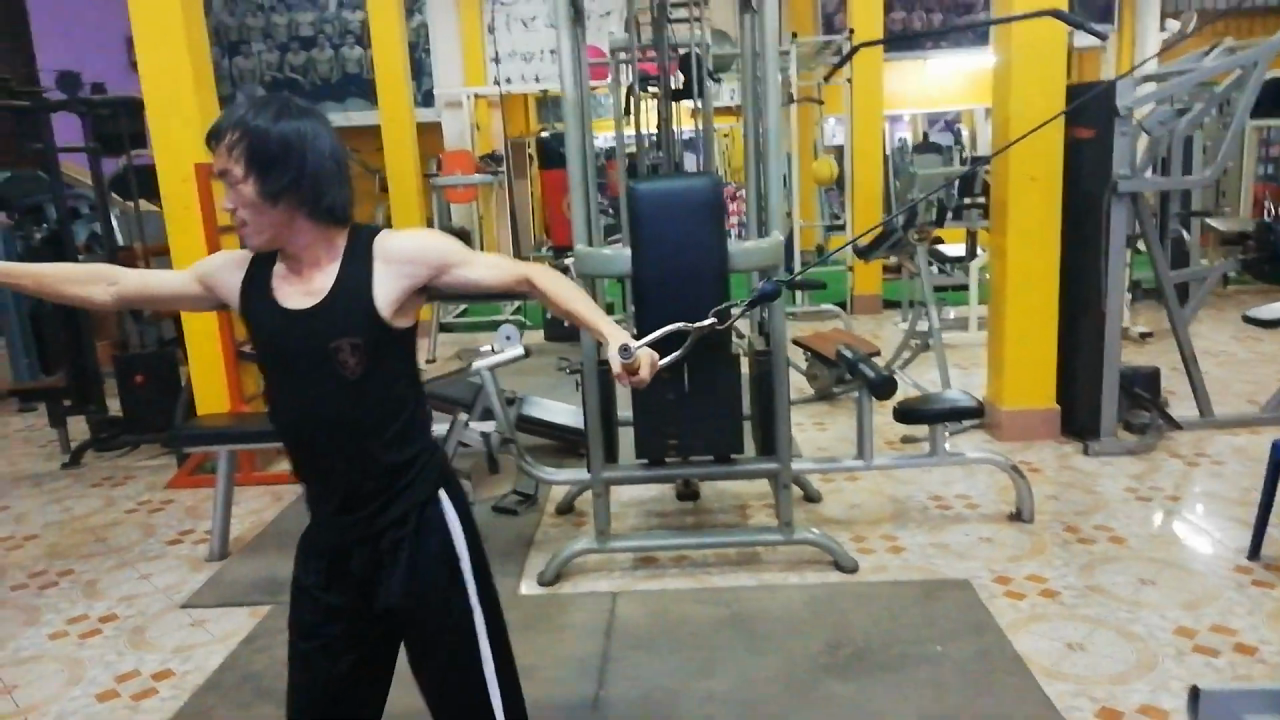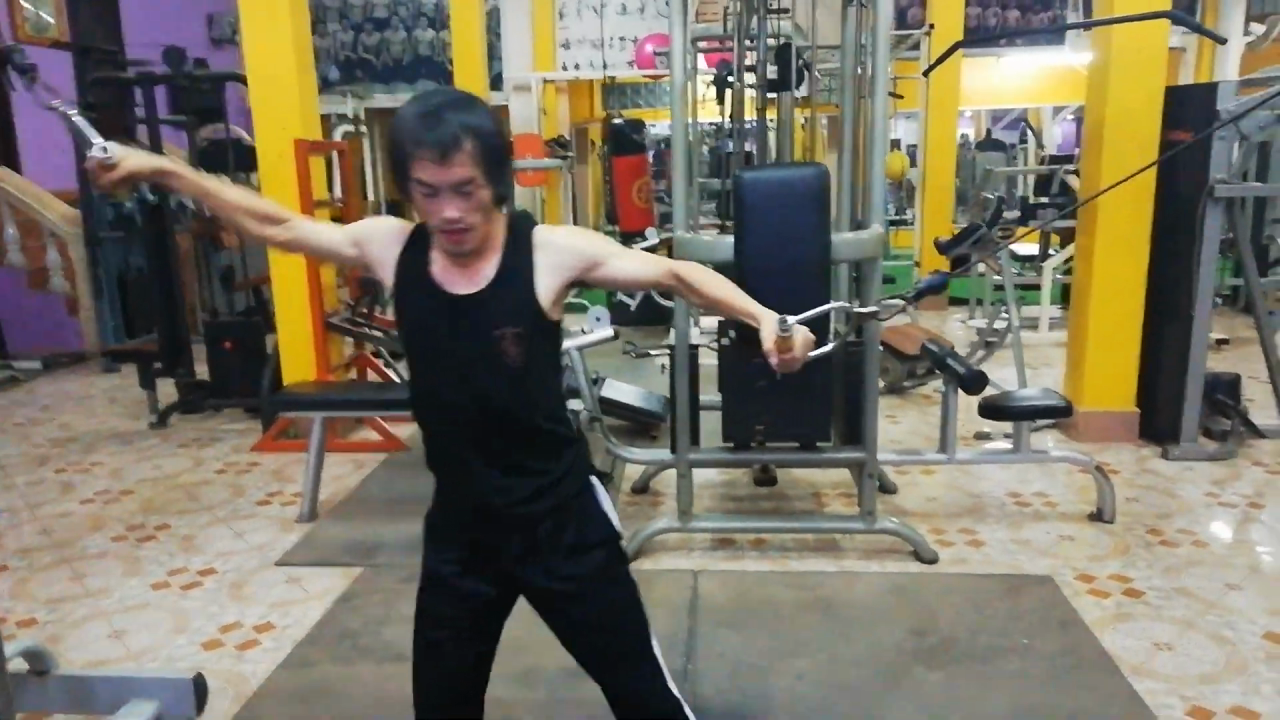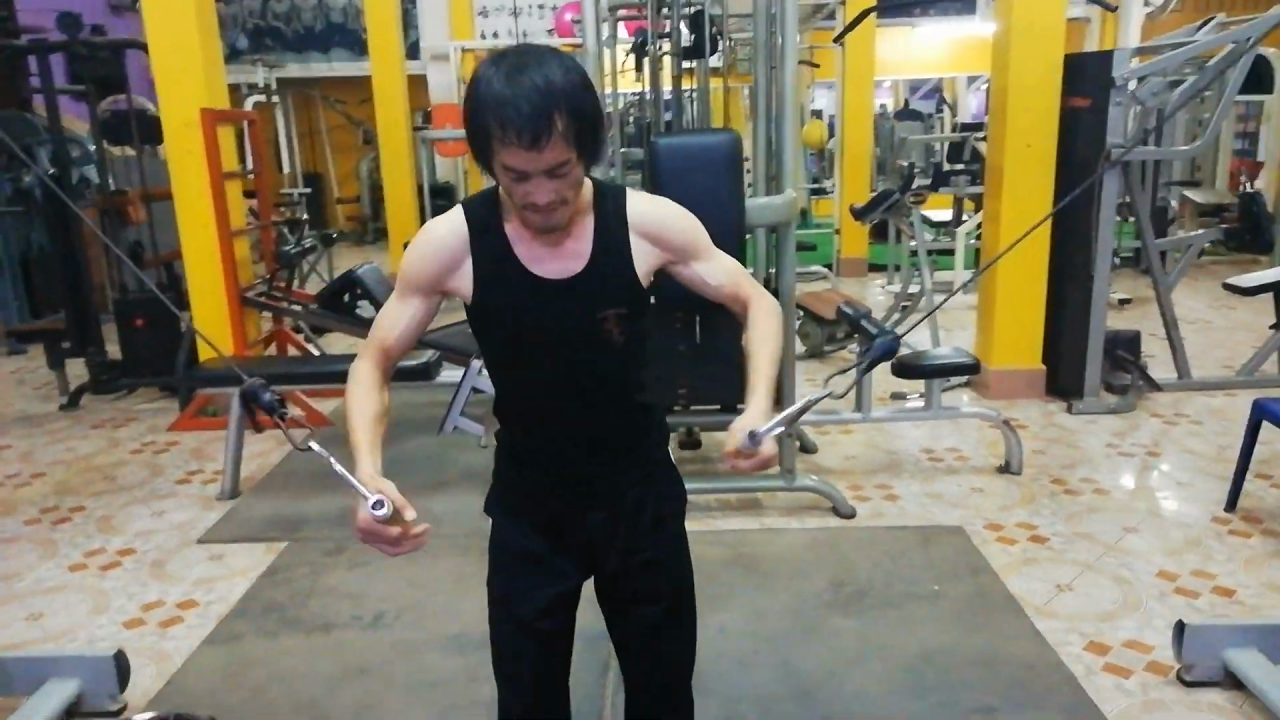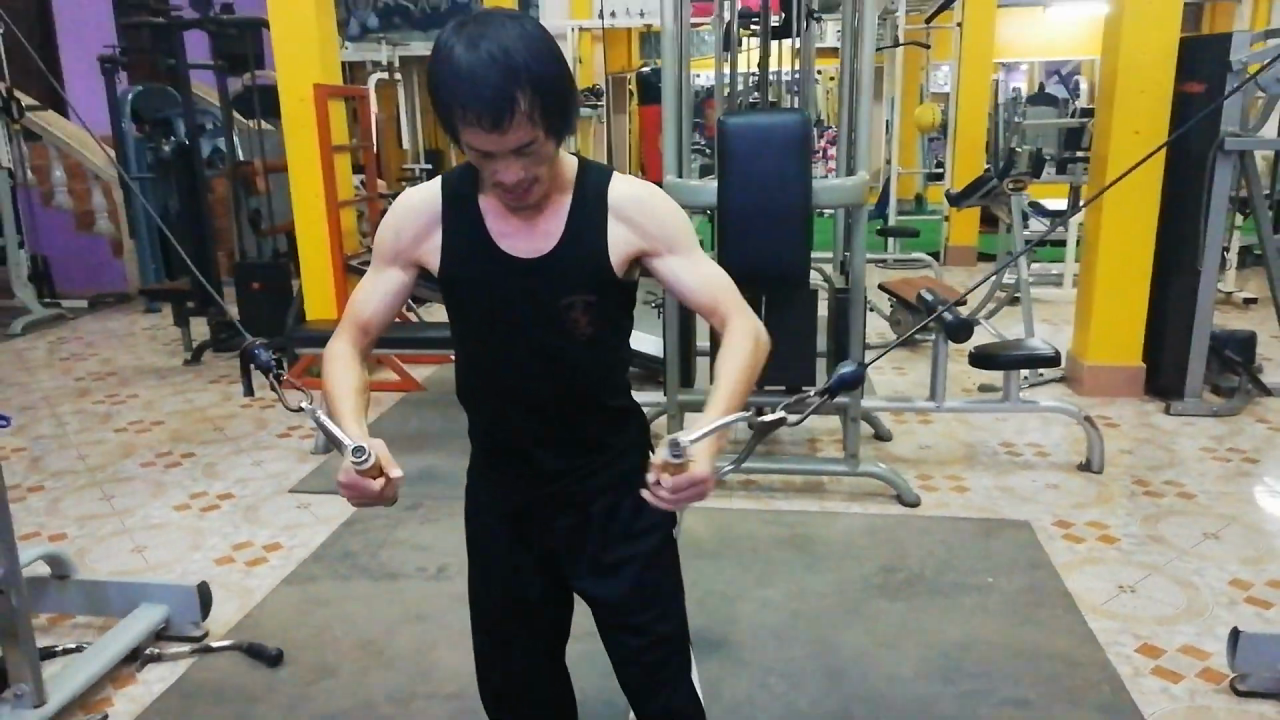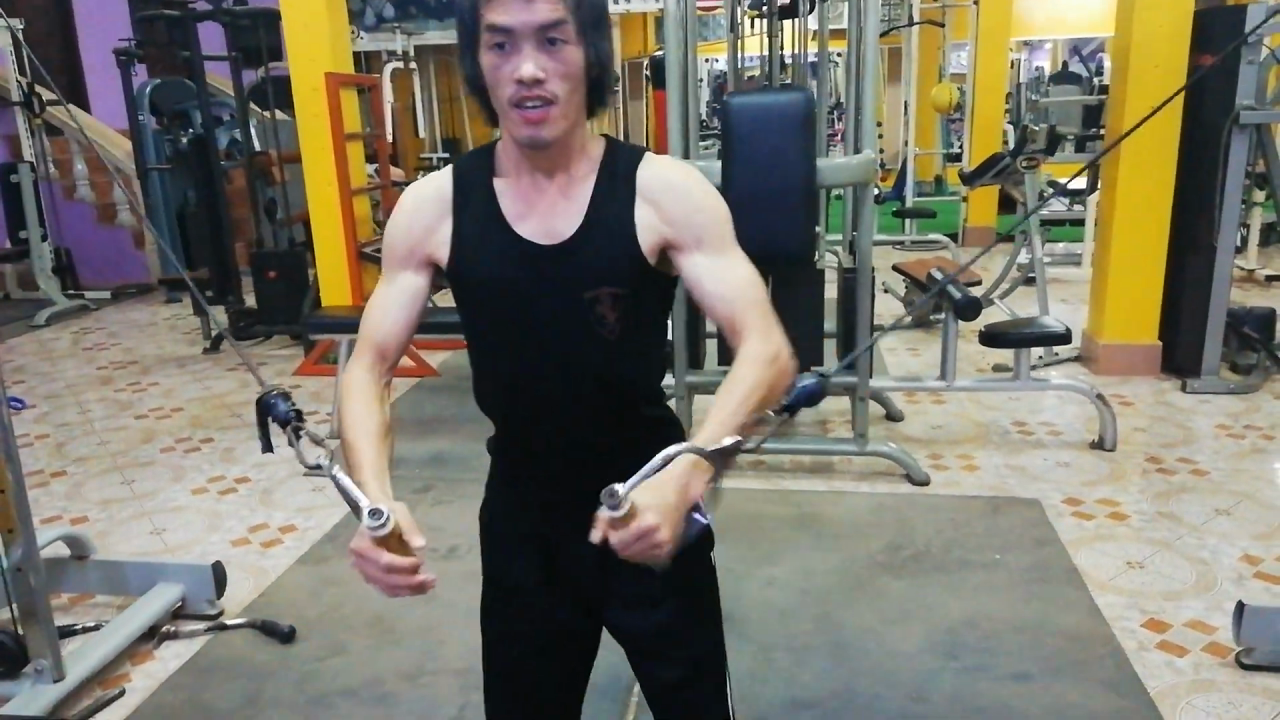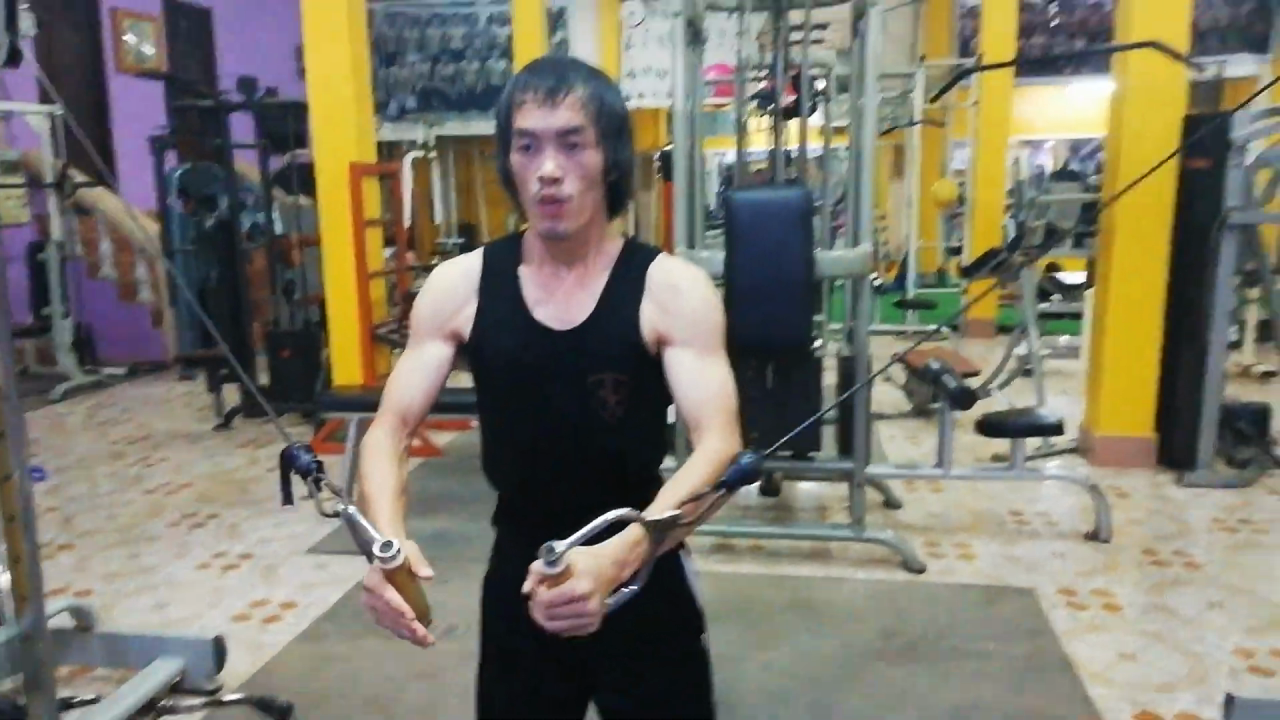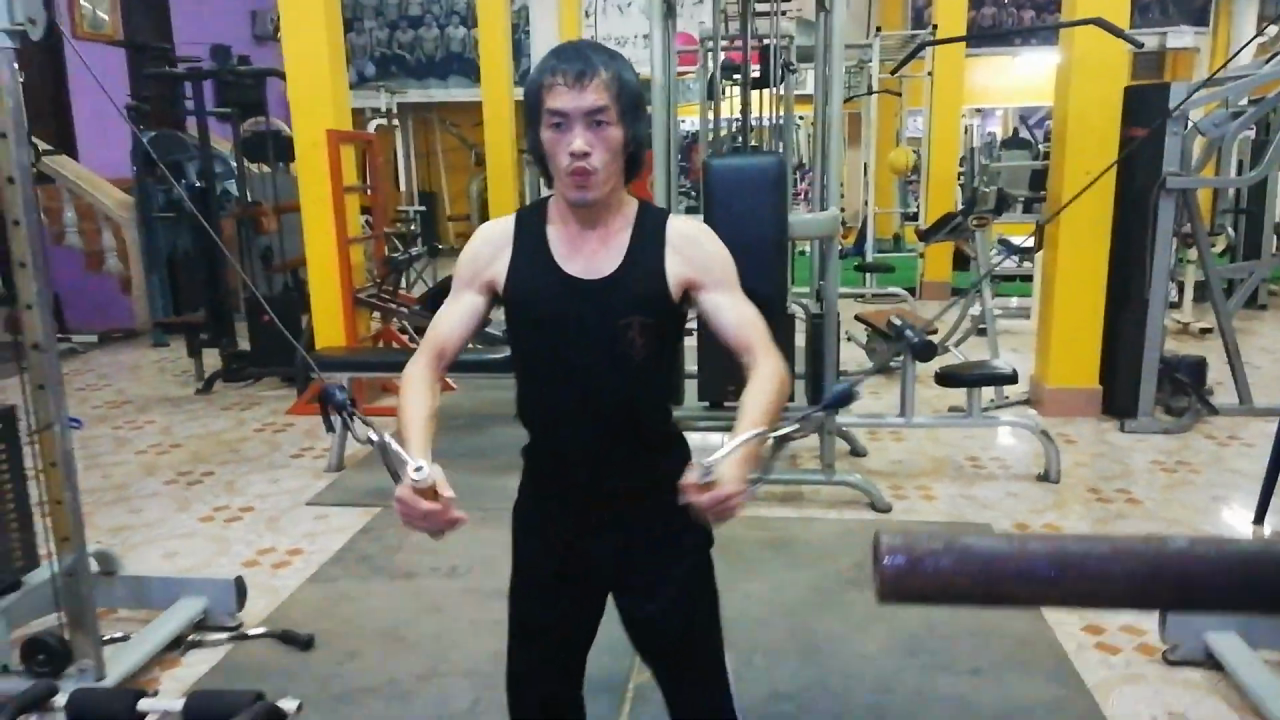
dt=0.7s
person 1, frame 1
left shoulder: (395, 258)
right shoulder: (237, 278)
left elbow: (527, 278)
right elbow: (110, 287)
left wrist: (610, 334)
left hip: (418, 526)
right hip: (331, 537)
person 1, frame 2
left shoulder: (553, 250)
right shoulder: (391, 248)
left elbow: (673, 274)
right elbow: (278, 225)
left wrist: (763, 317)
right wrist: (162, 169)
left hip: (562, 516)
right hip: (460, 524)
person 1, frame 3
left shoulder: (647, 222)
right shoulder: (450, 243)
left elbow: (755, 303)
right elbow: (375, 362)
left wrist: (757, 409)
right wrist: (370, 473)
left hip: (638, 490)
right hip: (528, 504)
person 1, frame 4
left shoulder: (631, 208)
right shoulder: (424, 215)
left elbow: (743, 328)
right elbow: (350, 340)
left wrist: (707, 435)
right wrist: (355, 438)
left hip: (619, 492)
right hip: (500, 498)
person 1, frame 5
left shoulder: (664, 190)
right shoulder: (433, 206)
left elbow: (768, 353)
right elbow: (369, 366)
left wrist: (680, 482)
right wrist: (374, 498)
left hip: (653, 512)
right hip: (519, 515)
person 1, frame 6
left shoulder: (671, 290)
right shoulder: (460, 286)
left elbow: (719, 447)
right elbow: (392, 427)
left wrist: (618, 557)
right wrist: (388, 540)
left hip: (643, 584)
right hip: (519, 587)
person 1, frame 7
left shoulder: (681, 242)
right shoulder: (500, 244)
left elbow: (765, 362)
right elbow: (429, 364)
left wrist: (742, 451)
right wrist: (418, 463)
left hip: (660, 507)
right hip: (548, 510)
